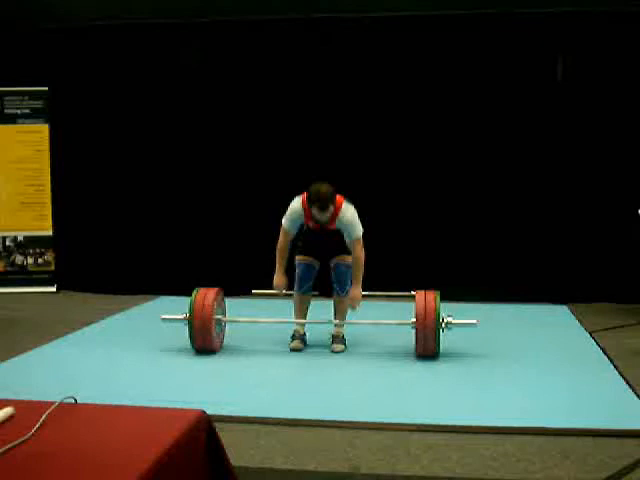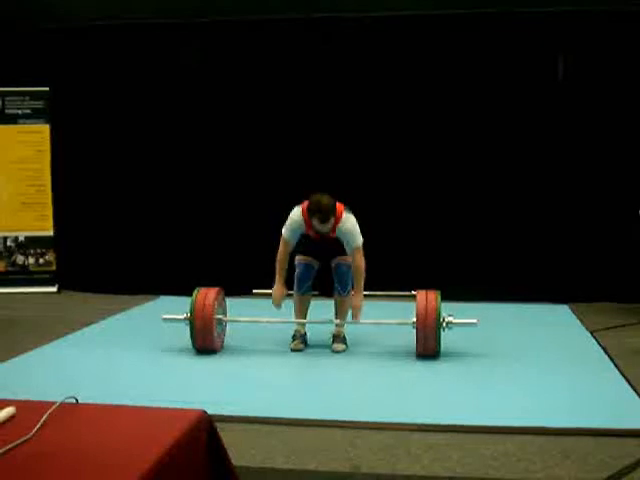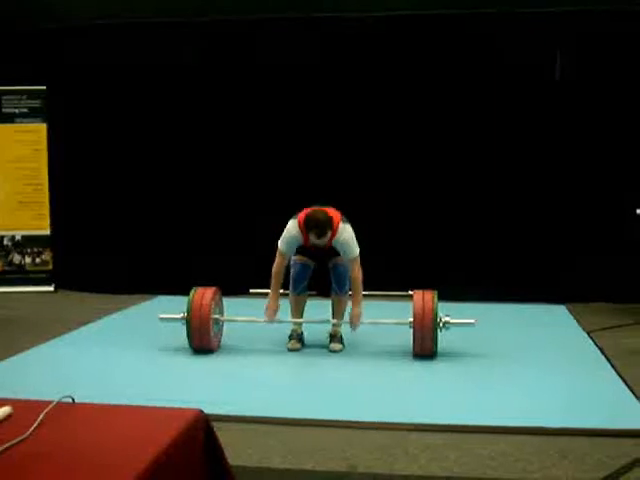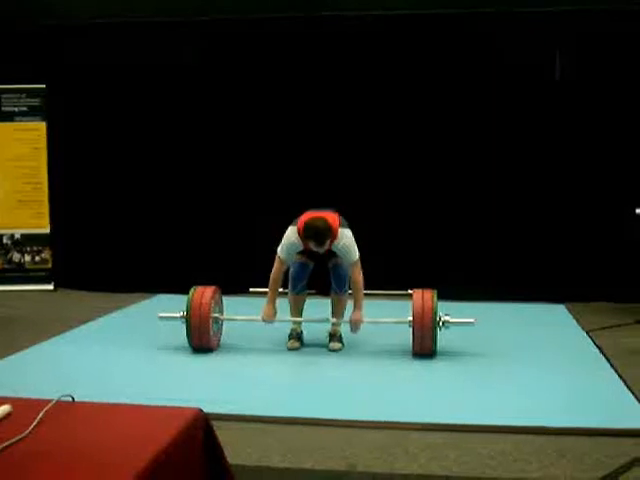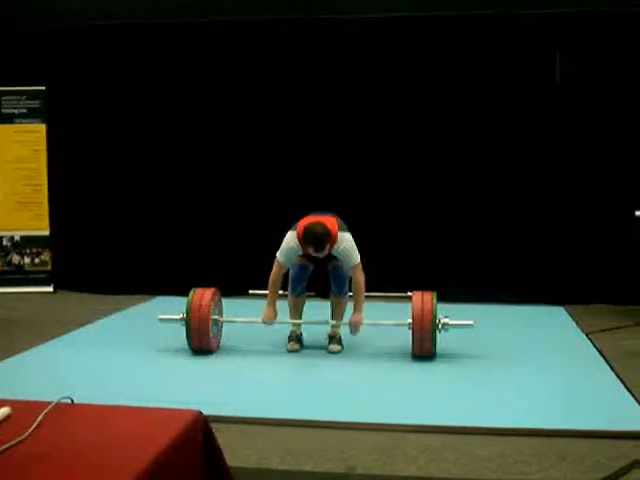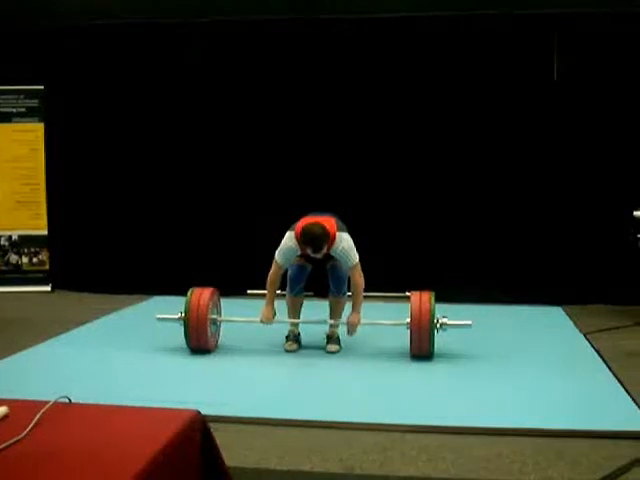
dt=0.1s
person 1, frame 1
left shoulder: (347, 213)
right shoulder: (296, 208)
left elbow: (358, 249)
right elbow: (284, 239)
left wrist: (357, 286)
right wrist: (280, 272)
left hip: (340, 240)
right hip: (309, 238)
left knee: (342, 279)
right knee: (303, 278)
left ankle: (338, 332)
right ankle: (299, 331)
person 1, frame 2
left shoulder: (347, 222)
right shoulder: (296, 217)
left elbow: (358, 259)
right elbow: (284, 250)
left wrist: (358, 295)
right wrist: (279, 284)
left hip: (340, 243)
right hip: (309, 241)
left knee: (343, 280)
right knee: (302, 278)
left ankle: (339, 332)
right ankle: (299, 331)
person 1, frame 3
left shoulder: (344, 232)
right shoulder: (293, 229)
left elbow: (355, 269)
right elbow: (280, 262)
left wrist: (356, 306)
right wrist: (273, 298)
left hip: (336, 249)
right hip: (305, 248)
left knee: (340, 279)
right knee: (298, 277)
left ankle: (336, 331)
right ankle: (296, 330)
person 1, frame 4
left shoulder: (344, 237)
right shoulder: (293, 236)
left elbow: (356, 273)
right elbow: (278, 269)
left wrist: (358, 310)
right wrist: (270, 304)
left hip: (336, 250)
right hip: (304, 248)
left knee: (340, 278)
right knee: (296, 276)
left ankle: (336, 331)
right ankle: (296, 330)
person 1, frame 5
left shoulder: (344, 241)
right shoulder: (292, 240)
left elbow: (358, 276)
right elbow: (277, 272)
left wrist: (358, 312)
right wrist: (270, 307)
left hip: (336, 252)
left knee: (340, 281)
right knee: (296, 279)
left ankle: (335, 333)
right ankle: (295, 332)
person 1, frame 6
left shoulder: (342, 242)
right shoulder: (291, 241)
left elbow: (357, 276)
right elbow: (275, 272)
left wrist: (356, 312)
right wrist: (269, 306)
left hip: (334, 252)
left knee: (339, 280)
right knee: (294, 279)
left ankle: (333, 332)
right ankle: (293, 331)
